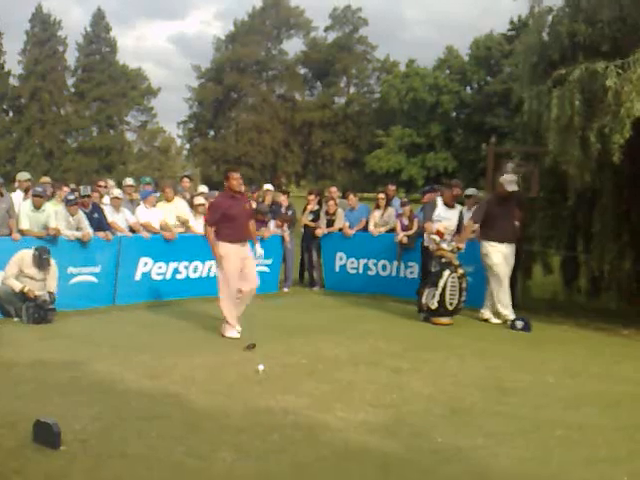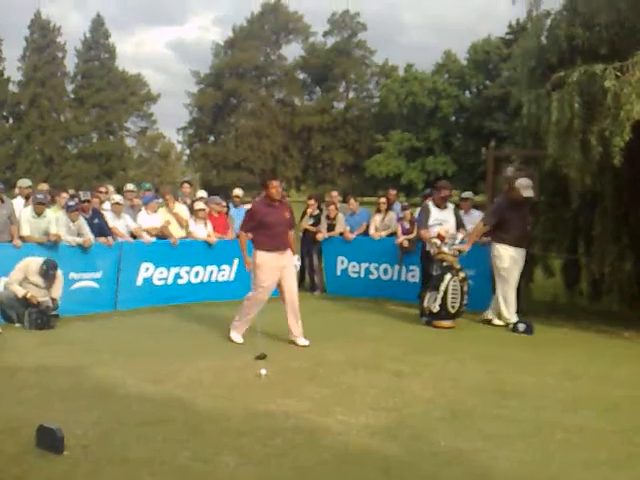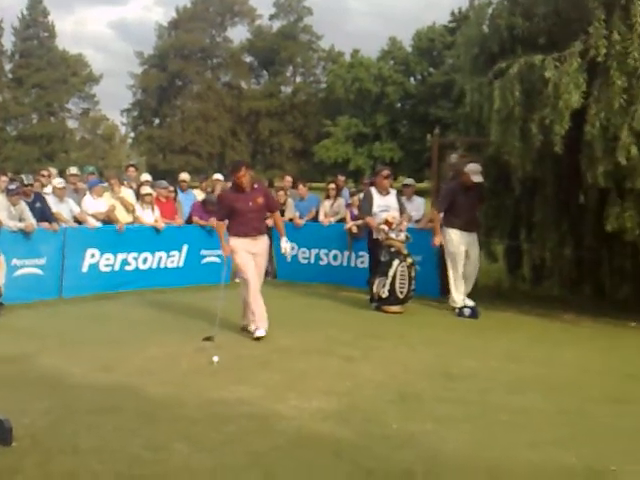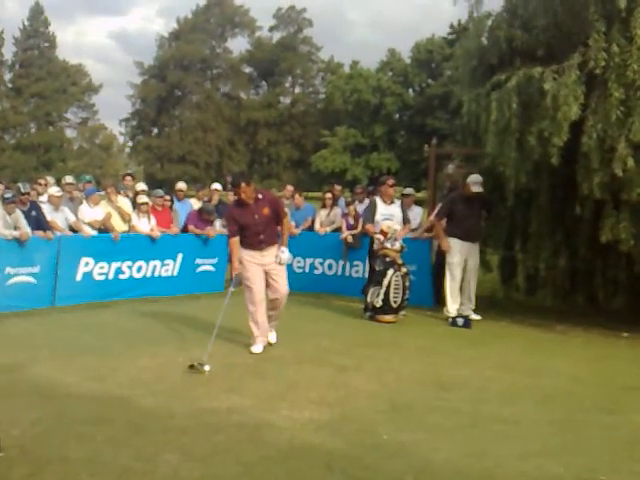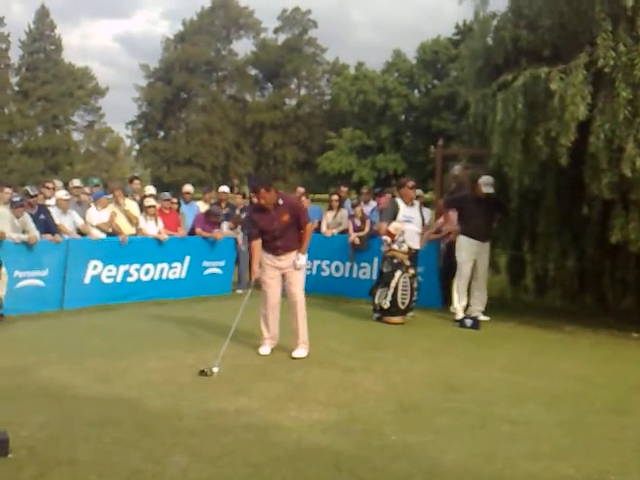
dt=0.4s
person 1, frame 1
left shoulder: (245, 199)
right shoulder: (220, 202)
right elbow: (209, 227)
left wrist: (257, 243)
right wrist: (215, 249)
left hip: (244, 247)
right hip: (227, 248)
left knee: (251, 284)
right knee: (227, 289)
left ankle: (231, 318)
right ankle: (228, 327)
person 1, frame 2
left shoulder: (286, 207)
right shoulder: (257, 209)
right elbow: (243, 233)
left wrist: (295, 254)
right wrist: (246, 257)
left hip: (286, 256)
right hip: (265, 257)
left knee: (292, 296)
right knee: (258, 295)
left ankle: (296, 334)
right ankle: (237, 328)
person 1, frame 3
left shoulder: (262, 190)
right shoulder: (226, 196)
left elbow: (275, 213)
right elbow: (221, 221)
left wrist: (283, 237)
right wrist: (223, 243)
left hip: (261, 241)
right hip: (238, 242)
left knee: (256, 284)
right knee: (251, 282)
left ankle: (248, 321)
right ankle: (260, 325)
person 1, frame 4
left shoulder: (270, 199)
right shoulder: (233, 211)
left elbow: (284, 221)
right elbow: (234, 237)
left wrist: (284, 246)
right wrist: (234, 261)
left hip: (273, 251)
right hip: (249, 255)
left knee: (281, 291)
right knee: (256, 297)
left ankle: (271, 324)
right ankle: (259, 338)
person 1, frame 5
left shoulder: (292, 203)
right shoulder: (254, 213)
left elbow: (307, 227)
right elbow: (255, 240)
left wrist: (302, 253)
right wrist: (255, 264)
left hip: (293, 257)
right hip: (269, 258)
left knee: (297, 299)
right knee: (270, 300)
left ankle: (302, 344)
right ankle: (268, 340)
person 2, frame 1
left shoulder: (513, 198)
right shoulder: (488, 201)
right elbow: (472, 222)
left wrist: (516, 221)
left hip: (510, 245)
right hip: (492, 245)
left knee: (500, 280)
right knee: (500, 280)
left ankle: (487, 312)
right ankle: (507, 313)
person 2, frame 2
left shoulder: (526, 203)
right shoulder: (501, 204)
right elbow: (483, 224)
left wrist: (527, 228)
right wrist: (468, 243)
left hip: (520, 249)
right hip: (502, 248)
left knee: (512, 285)
right knee: (506, 284)
left ankle: (492, 313)
right ankle: (509, 318)
person 2, frame 3
left shoulder: (477, 188)
right shoulder: (451, 189)
right elbow: (437, 211)
left wrist: (475, 218)
right wrist: (438, 233)
left hip: (472, 232)
right hip: (454, 232)
left knee: (473, 266)
right knee: (456, 269)
left ankle: (462, 295)
right ankle: (457, 303)
person 2, frame 4
left shoulder: (481, 200)
right shoulder: (453, 199)
left elbow: (488, 213)
right elbow: (437, 219)
left wrist: (480, 223)
right wrist: (442, 239)
left hip: (474, 243)
right hip: (456, 242)
left knee: (471, 278)
right knee: (454, 277)
left ankle: (466, 309)
right ankle: (451, 312)
person 2, frame 5
left shoulder: (494, 201)
right shoulder: (464, 198)
left elbow: (504, 213)
right elbow: (442, 204)
left wrist: (493, 224)
left hip: (484, 243)
right hip: (466, 240)
left knee: (481, 277)
right knee: (463, 274)
left ankle: (475, 310)
right ankle: (459, 309)
person 3, frame 1
left shoulder: (458, 210)
right shoulder: (434, 203)
left elbow: (460, 232)
right elbow: (426, 223)
left wrist: (456, 242)
right wrist: (435, 234)
right hip: (430, 246)
right knee: (427, 278)
person 3, frame 2
left shoulder: (452, 208)
right shoulder: (427, 207)
left elbow: (461, 228)
right elbow: (422, 230)
right hip: (430, 251)
right knee: (428, 283)
right ankle: (426, 313)
person 3, frame 3
left shoulder: (395, 194)
right shoulder: (369, 193)
left elbow: (404, 213)
right elbow: (365, 216)
left wrist: (403, 223)
right wrist: (378, 226)
right hip: (377, 237)
right knee: (376, 268)
right ankle: (375, 298)
person 3, frame 4
left shoulder: (399, 204)
right shoulder: (374, 203)
left elbow: (407, 223)
right elbow: (367, 224)
left wrist: (404, 231)
right wrist: (377, 234)
right knee: (375, 277)
person 3, frame 5
left shoulder: (418, 205)
right shoulder: (394, 204)
left elbow: (423, 226)
right elbow: (384, 223)
left wrist: (423, 237)
left hip: (413, 248)
